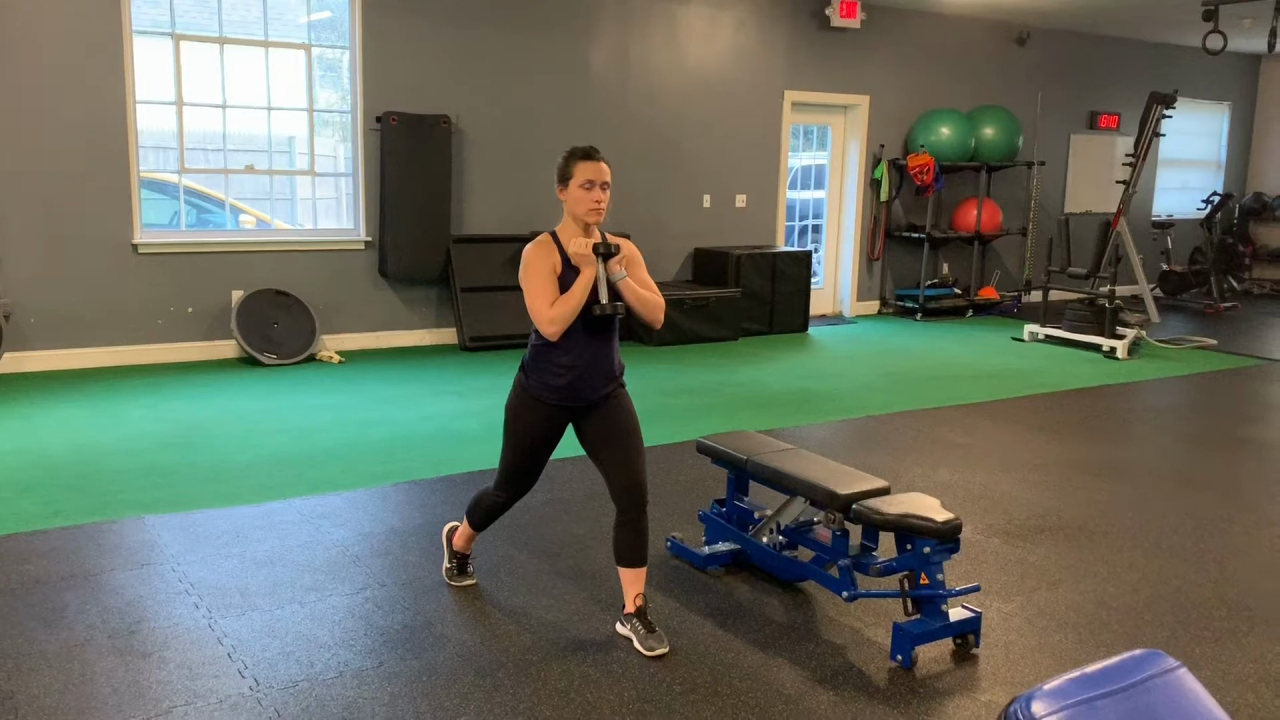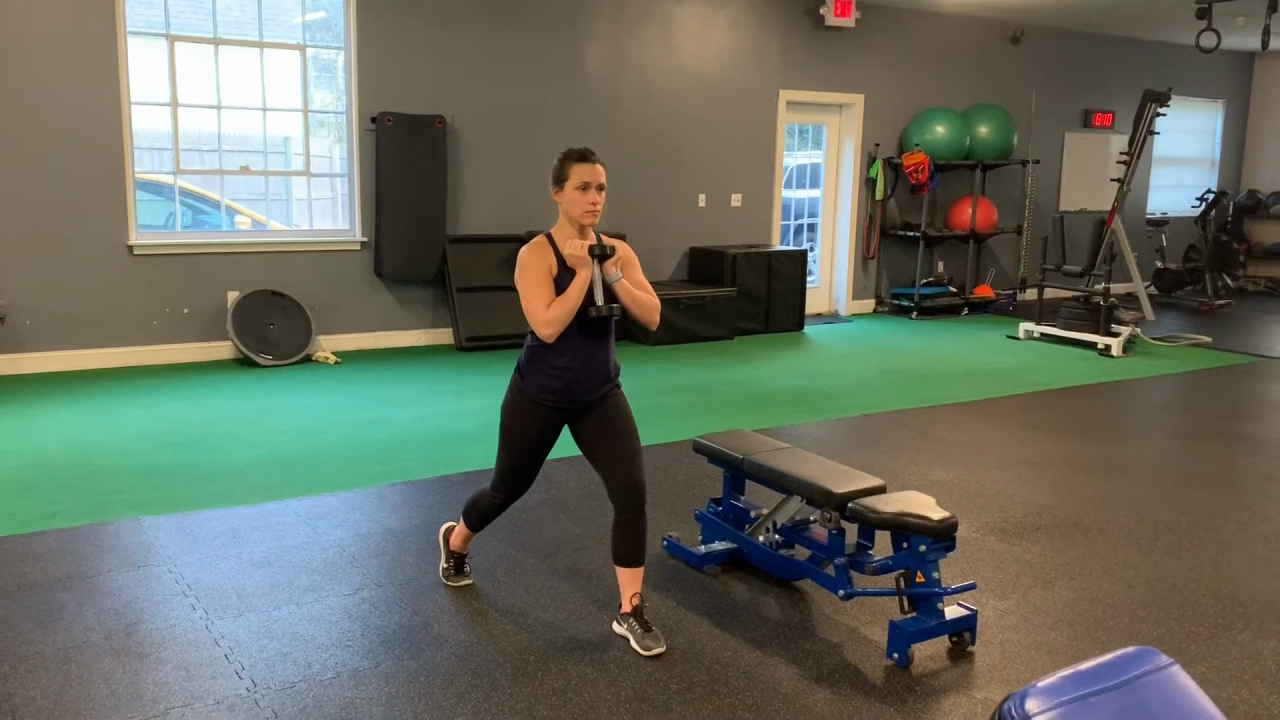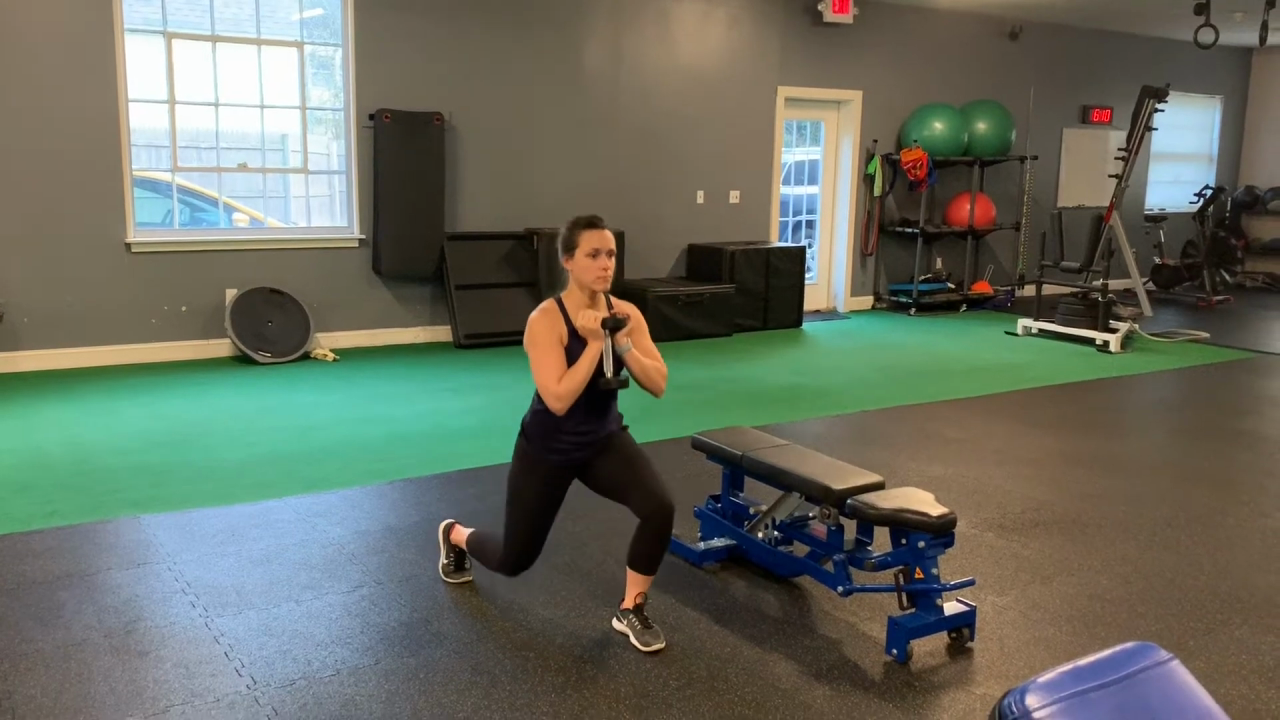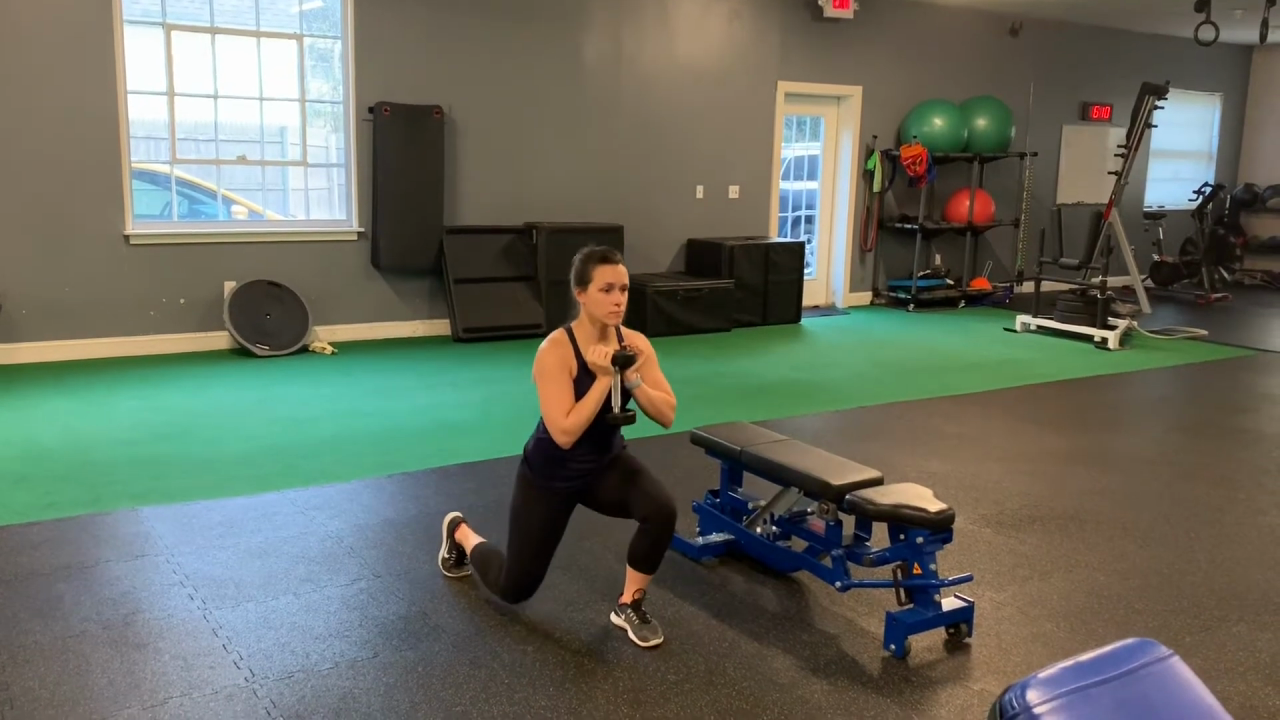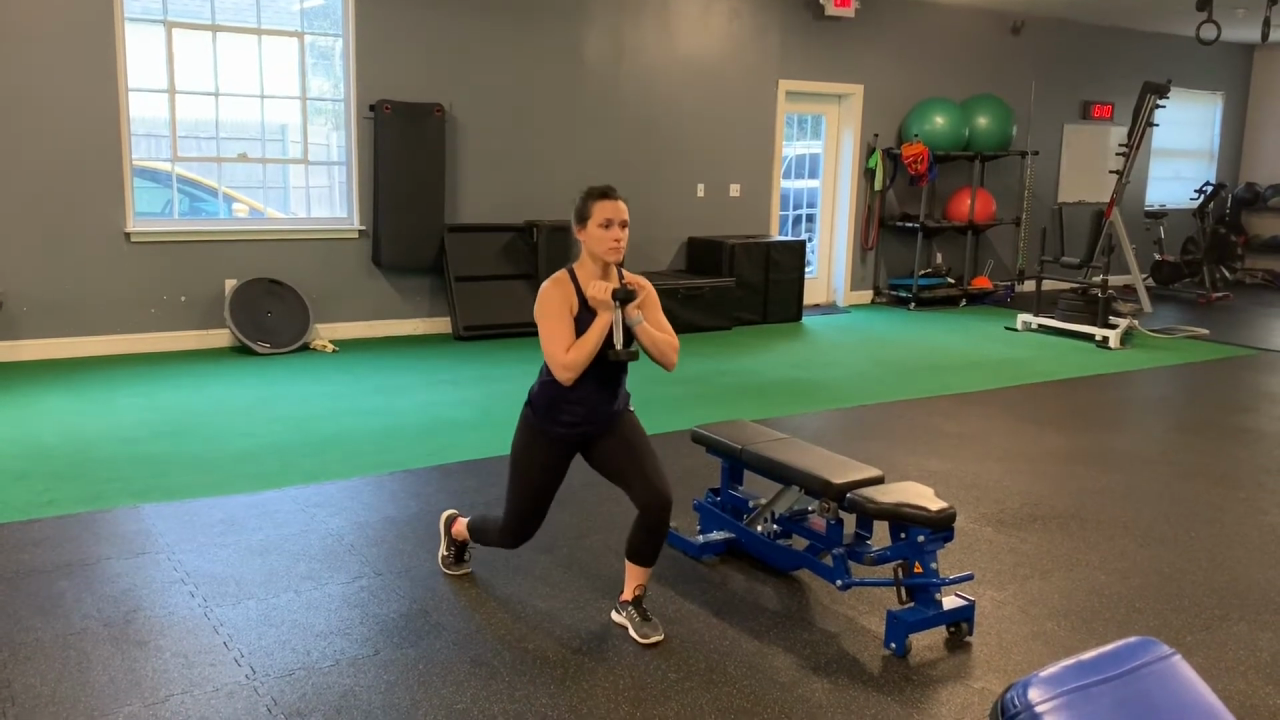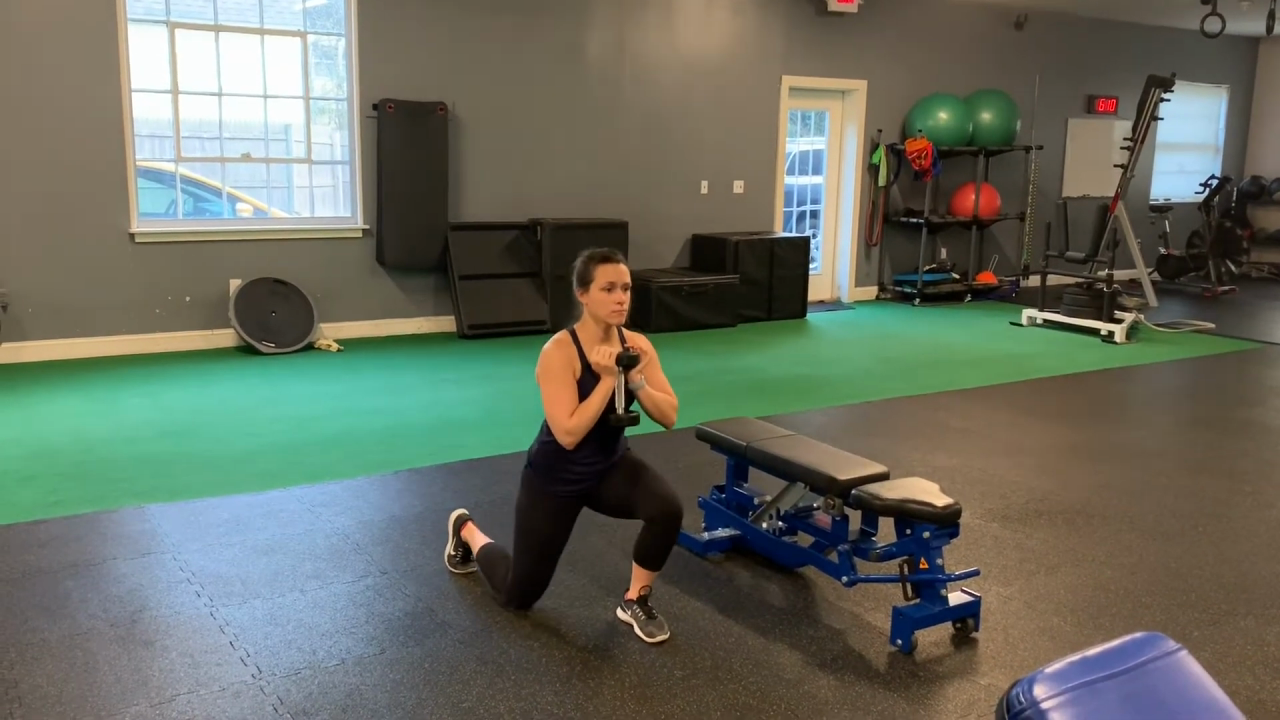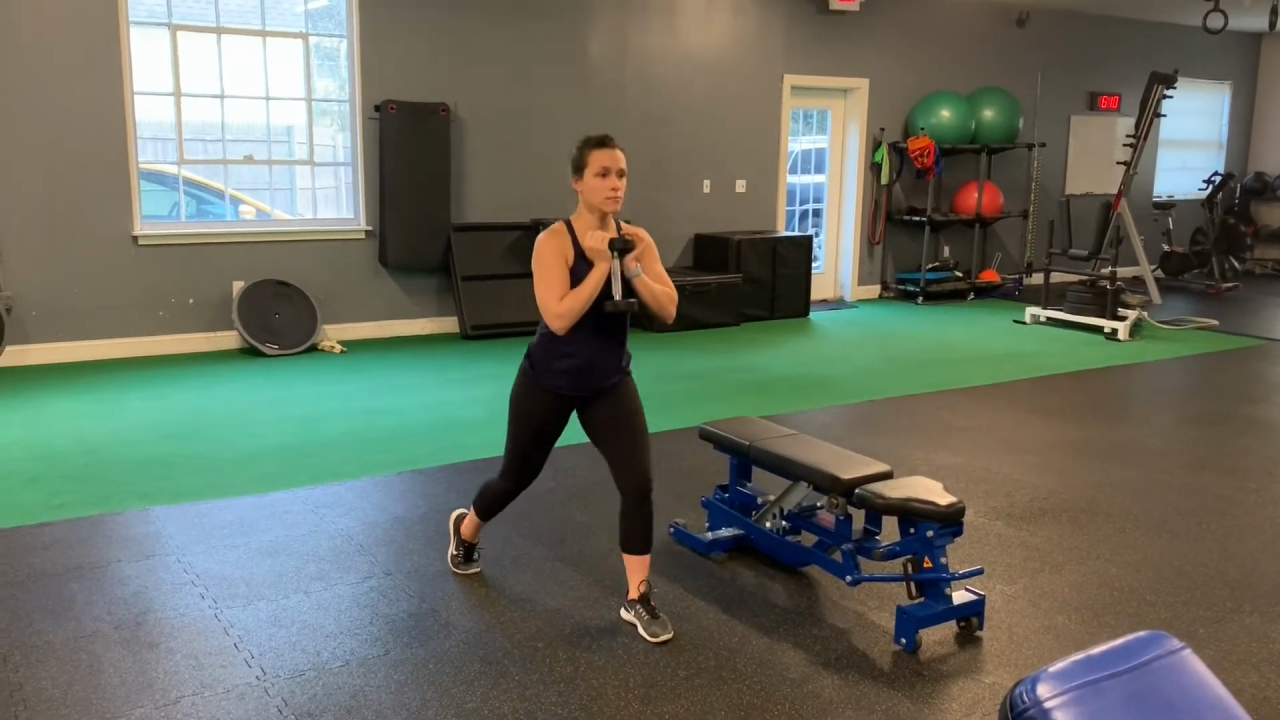
dt=0.5s
person 1, frame 1
left shoulder: (623, 249)
right shoulder: (540, 251)
left elbow: (655, 316)
right elbow: (551, 324)
left wrist: (616, 273)
right wrist: (587, 271)
left hip: (604, 393)
right hip: (543, 394)
left knee: (633, 493)
right knee: (511, 487)
left ankle: (634, 612)
right ankle: (458, 540)
person 1, frame 2
left shoulder: (617, 250)
right shoulder: (536, 254)
left elbow: (652, 318)
right elbow: (546, 326)
left wrist: (612, 273)
right wrist: (582, 272)
left hip: (600, 394)
right hip: (539, 395)
left knee: (631, 494)
right knee: (506, 489)
left ankle: (630, 612)
right ankle: (454, 541)
person 1, frame 3
left shoulder: (627, 314)
right shoulder: (546, 319)
left elbow: (659, 383)
right elbow: (558, 399)
left wrist: (622, 345)
right wrist: (594, 343)
left hip: (604, 441)
right hip: (547, 449)
left knee: (659, 508)
right knee: (516, 558)
left ankle: (631, 609)
right ankle: (455, 536)
person 1, frame 4
left shoulder: (635, 343)
right shoulder: (555, 350)
left elbow: (667, 414)
right elbow: (564, 432)
left wrist: (632, 379)
right wrist: (605, 377)
left hip: (606, 464)
right hip: (549, 476)
left knee: (662, 511)
right knee: (516, 588)
left ankle: (629, 606)
right ankle: (459, 532)
person 1, frame 5
left shoulder: (638, 287)
right shoulder: (557, 289)
left elbow: (670, 358)
right elbow: (566, 370)
left wrist: (632, 317)
right wrist: (604, 314)
left hip: (610, 418)
right hip: (551, 423)
left knee: (658, 500)
right knee: (515, 530)
left ankle: (630, 601)
right ankle: (457, 528)
person 1, frame 6
left shoulder: (637, 345)
right shoulder: (559, 352)
left elbow: (670, 415)
right elbow: (568, 433)
left wrist: (635, 380)
right wrist: (608, 379)
left hip: (610, 465)
right hip: (555, 477)
left knee: (668, 509)
right knee: (521, 594)
left ankle: (635, 601)
right ankle: (465, 529)
person 1, frame 7
left shoulder: (637, 239)
right shoulder: (555, 240)
left elbow: (669, 311)
right elbow: (558, 318)
left wrist: (631, 267)
right wrist: (601, 264)
left hip: (610, 381)
right hip: (549, 380)
left knee: (638, 483)
right knee: (515, 477)
left ankle: (638, 598)
right ankle: (464, 530)
